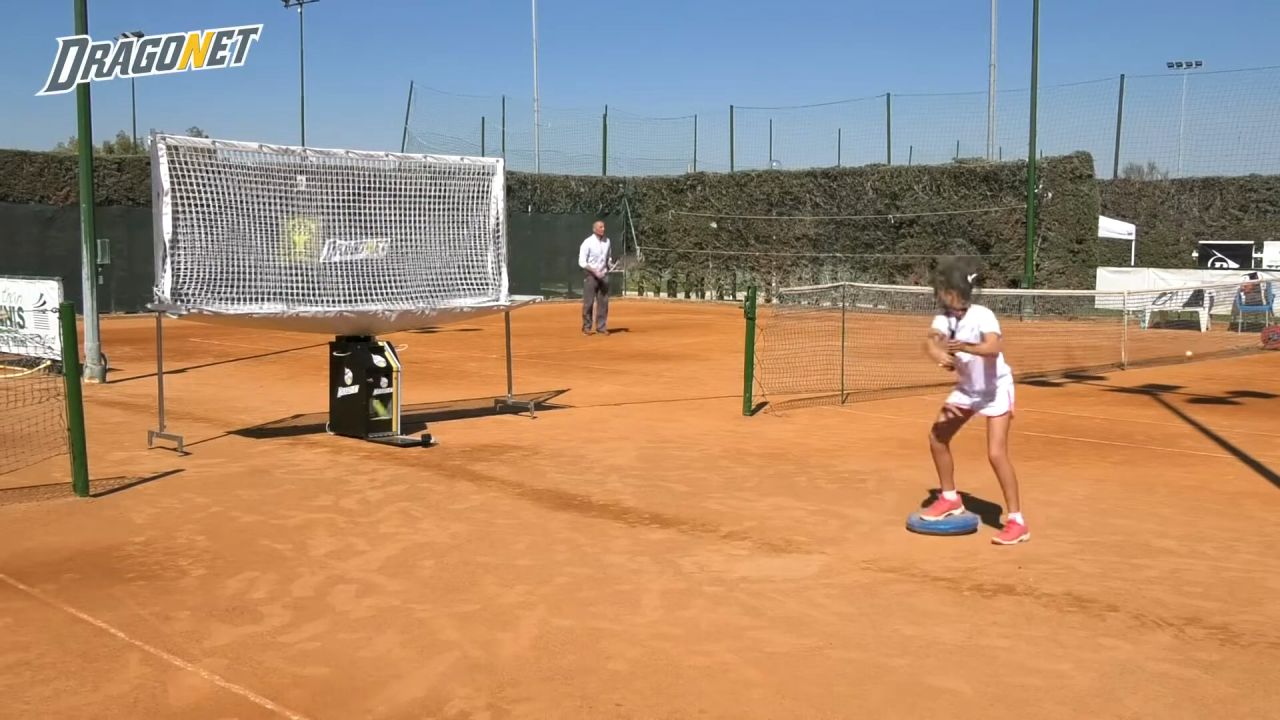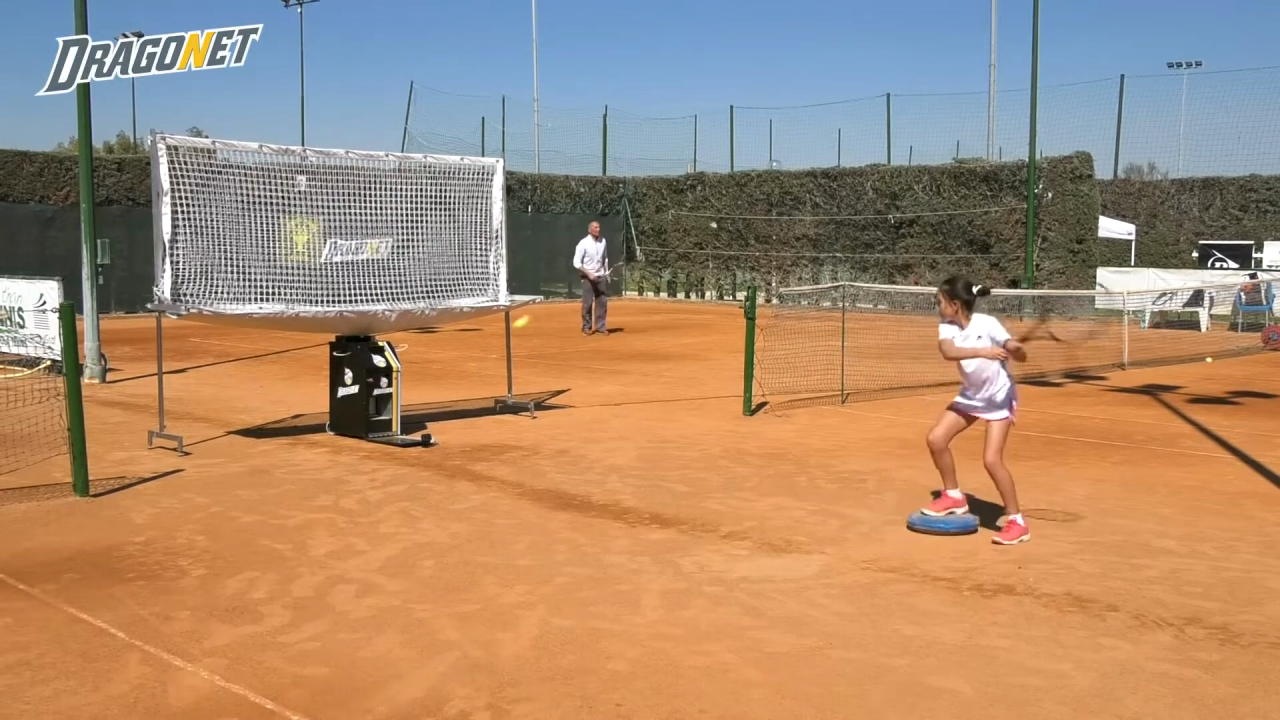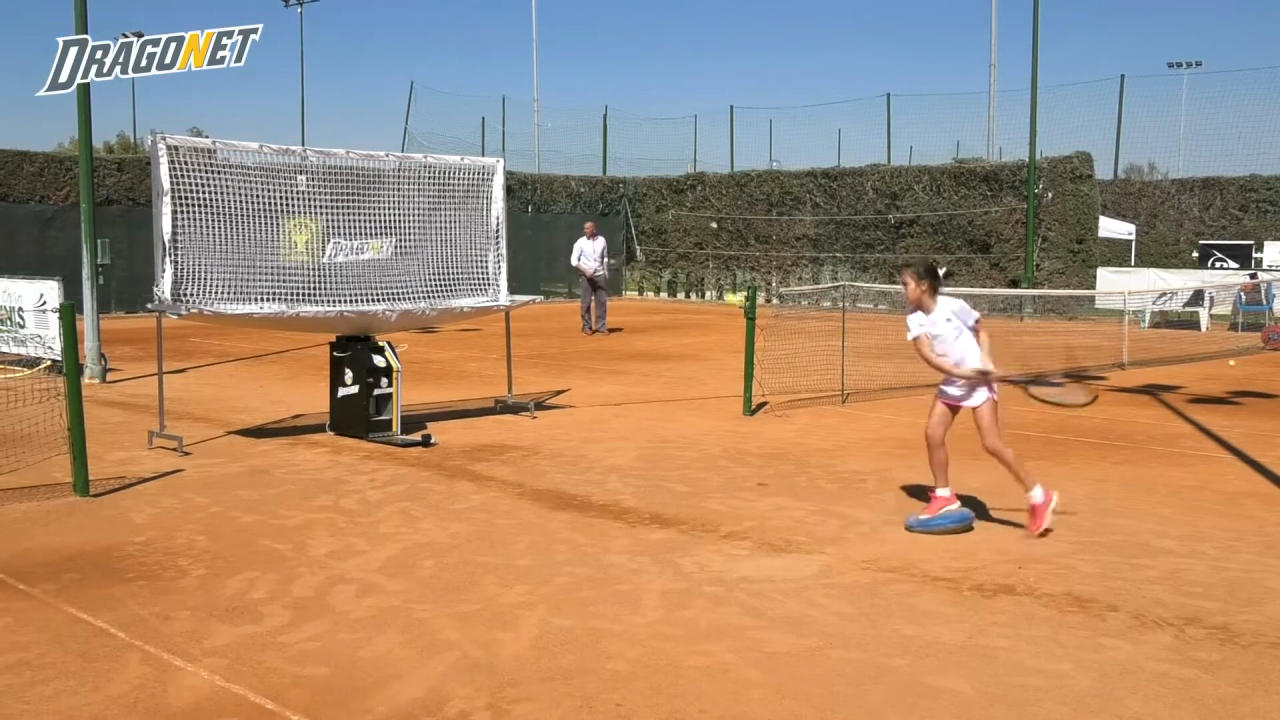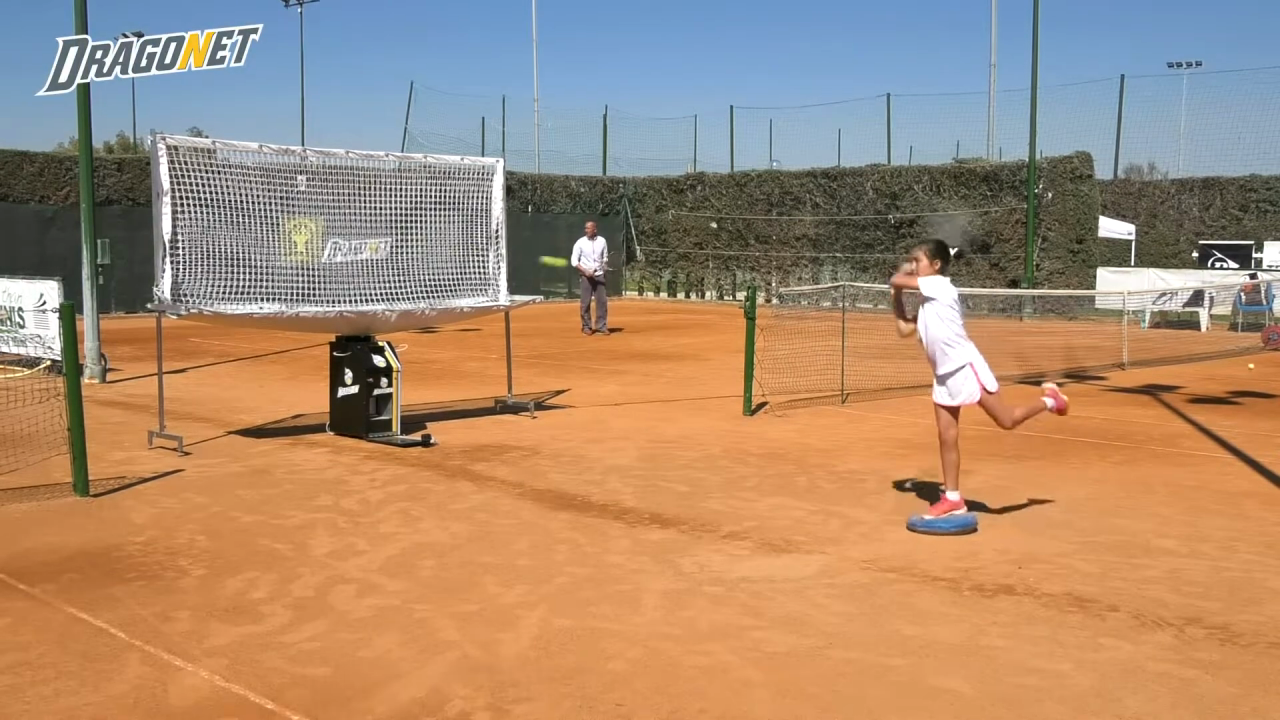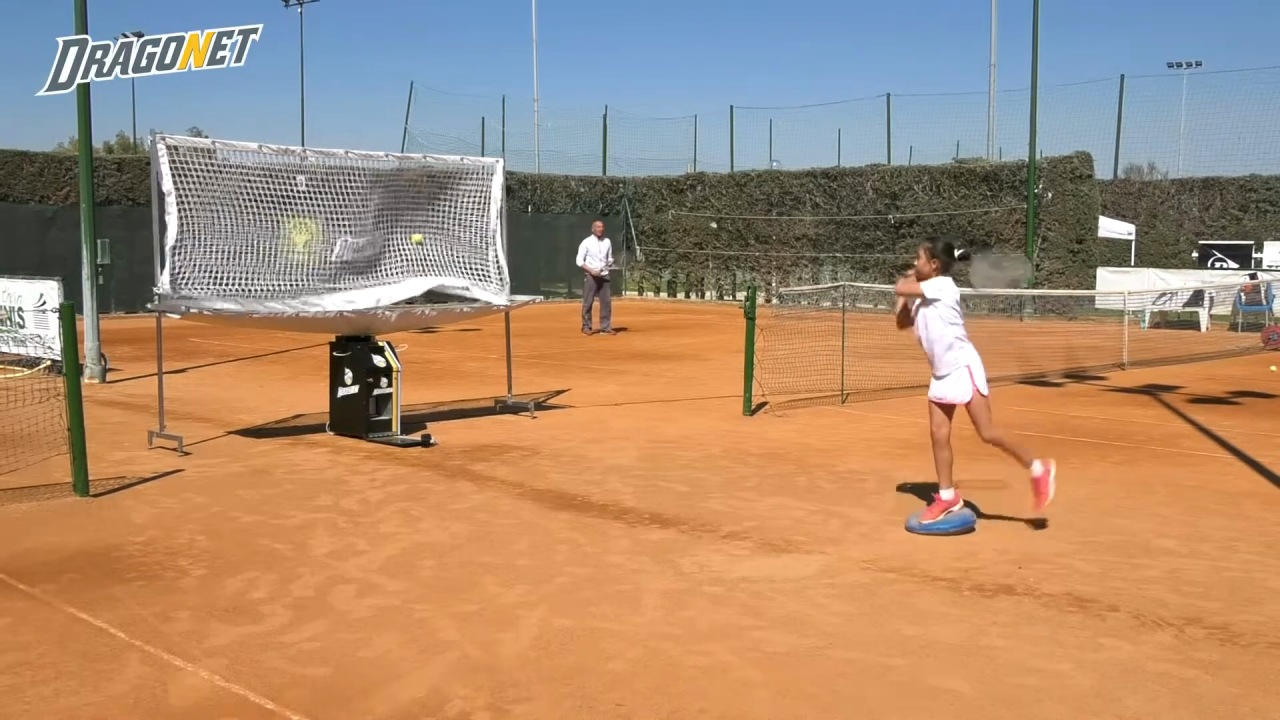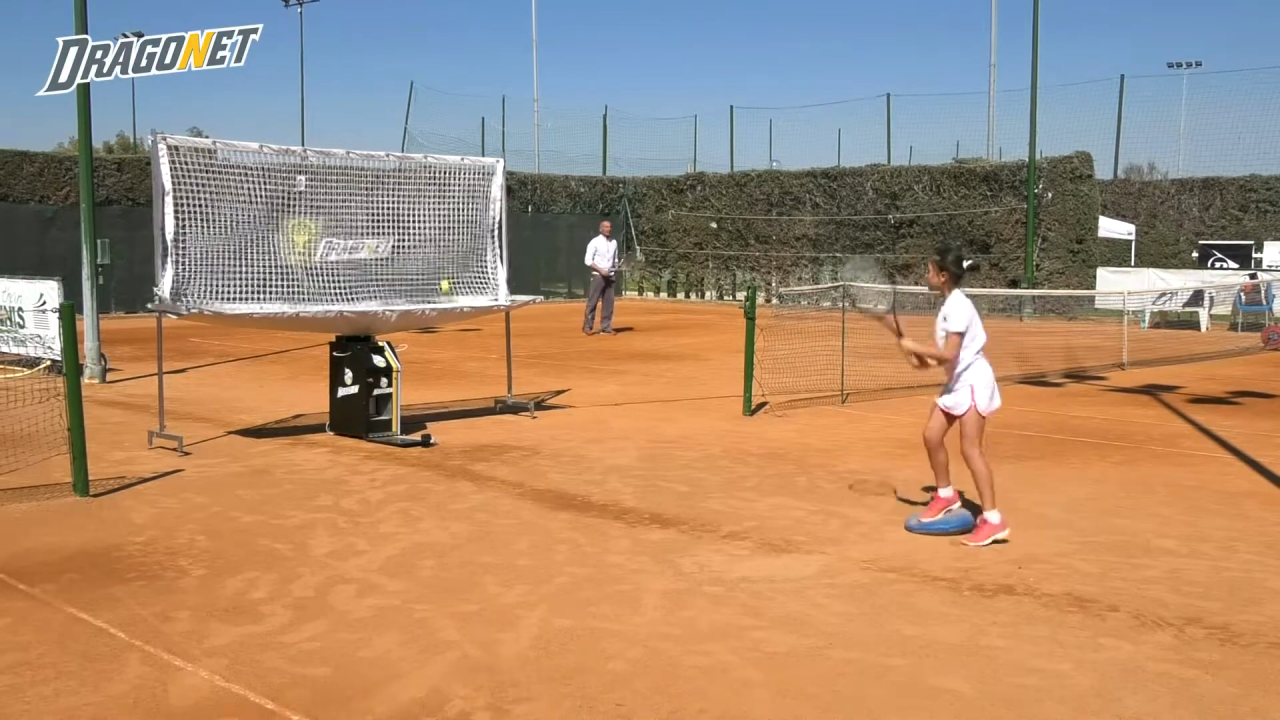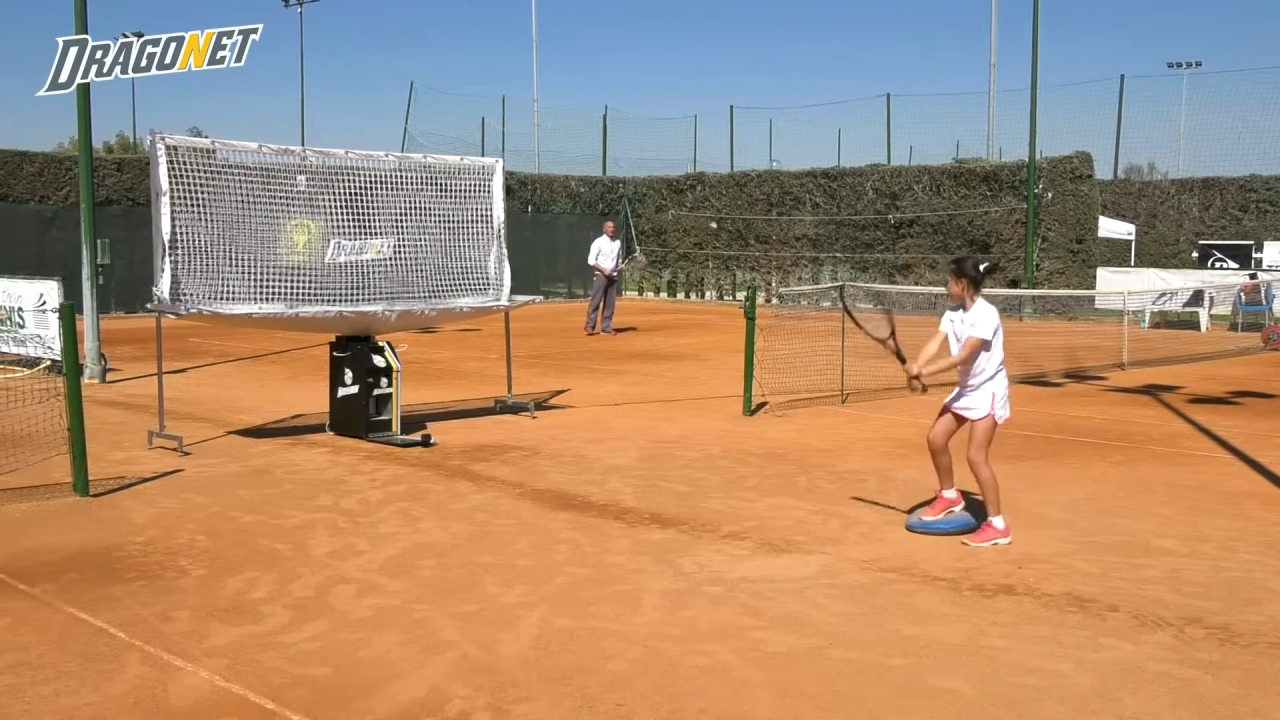
dt=0.3s
person 1, frame 1
left shoulder: (983, 316)
right shoulder: (945, 317)
left elbow: (993, 349)
right elbow: (932, 341)
left wrist: (965, 347)
right wrist: (941, 356)
left hip: (996, 389)
right hip: (966, 389)
left knee: (996, 454)
right knee: (937, 438)
left ankle: (1017, 521)
right ankle: (950, 499)
person 1, frame 2
left shoulder: (988, 324)
right shoulder: (948, 328)
left elbow: (1012, 354)
right elbow: (950, 351)
left wrist: (1016, 350)
right wrist: (983, 351)
left hip: (999, 396)
right hip: (970, 396)
left knee: (991, 460)
right knee: (936, 439)
left ankle: (1017, 521)
right ankle: (953, 497)
person 1, frame 3
left shoulder: (955, 305)
right shoulder: (914, 318)
left elbow: (981, 332)
right elbow: (928, 356)
left wrist: (986, 363)
right wrist: (959, 372)
left hip: (978, 382)
right hip: (951, 383)
left knee: (992, 443)
right knee: (933, 435)
left ankle: (1038, 497)
right ankle: (943, 497)
person 1, frame 4
left shoulder: (940, 284)
right shoulder: (924, 300)
left elbow: (897, 280)
right elbow: (904, 330)
left wrist: (901, 278)
right wrist: (897, 294)
left hip: (966, 368)
right hip: (943, 375)
left knee: (1007, 419)
right knee: (946, 437)
left ankle: (1048, 399)
right ankle: (952, 499)
person 1, frame 5
left shoulder: (942, 286)
right shoulder: (924, 297)
left elbow: (900, 288)
right elbow: (902, 323)
left wrist: (910, 283)
right wrist: (906, 298)
left hip: (963, 368)
right hip: (942, 374)
left knee: (987, 433)
right knee: (939, 435)
left ankle: (1037, 469)
right ankle: (947, 497)
person 1, frame 6
left shoulder: (957, 306)
right shoulder: (950, 304)
left elbow: (949, 354)
left wrist: (914, 347)
right wrist: (923, 354)
left hip: (973, 382)
right hip: (957, 383)
left knee: (971, 450)
right knee: (932, 437)
left ankle: (993, 521)
right ankle: (946, 497)
person 1, frame 7
left shoulder: (986, 314)
right shoulder: (953, 312)
left elbow: (963, 357)
right elbow: (936, 343)
left wrist: (925, 370)
right wrist: (917, 366)
left hip: (989, 390)
right hip: (966, 389)
left knee: (976, 457)
right knee: (935, 439)
left ankle: (997, 525)
right ankle: (949, 497)
